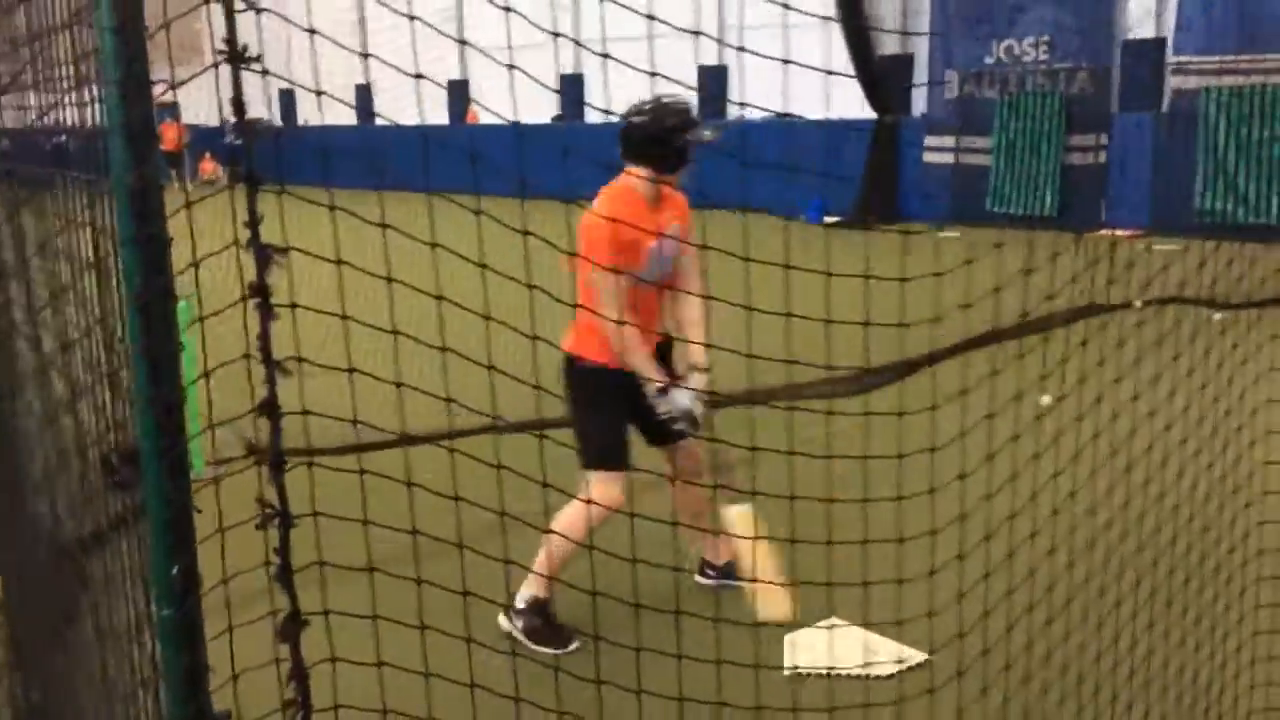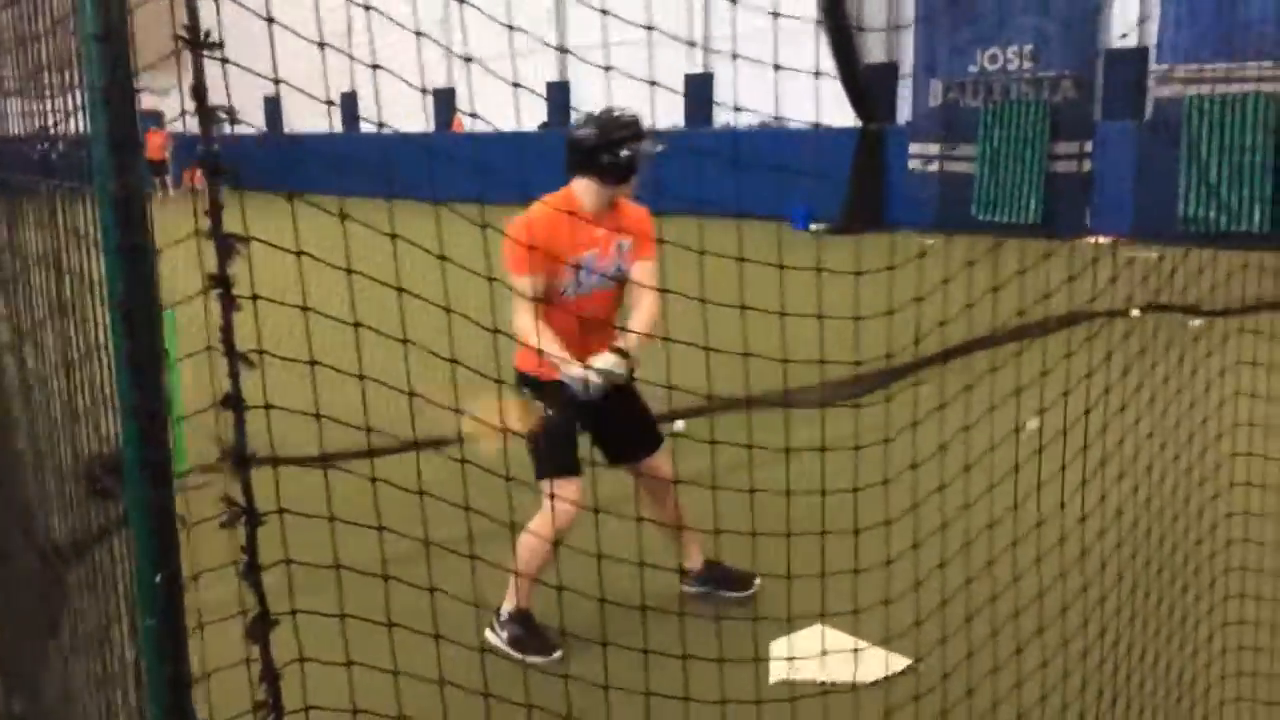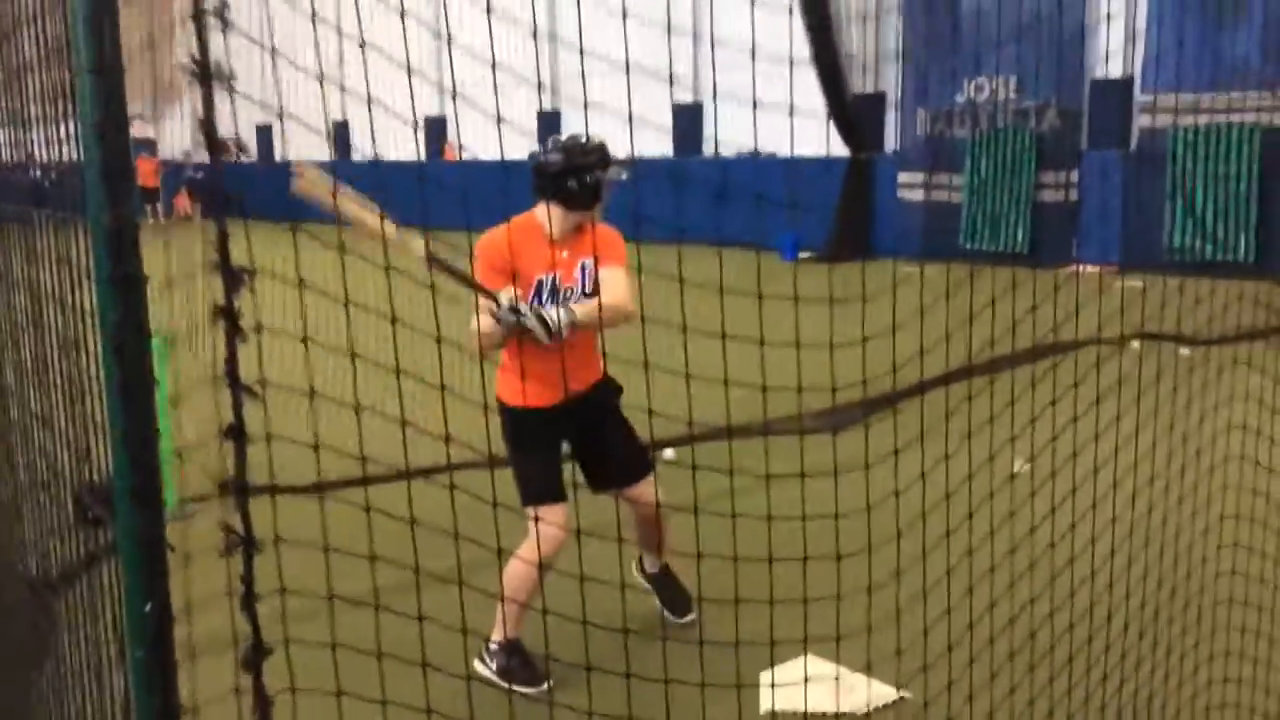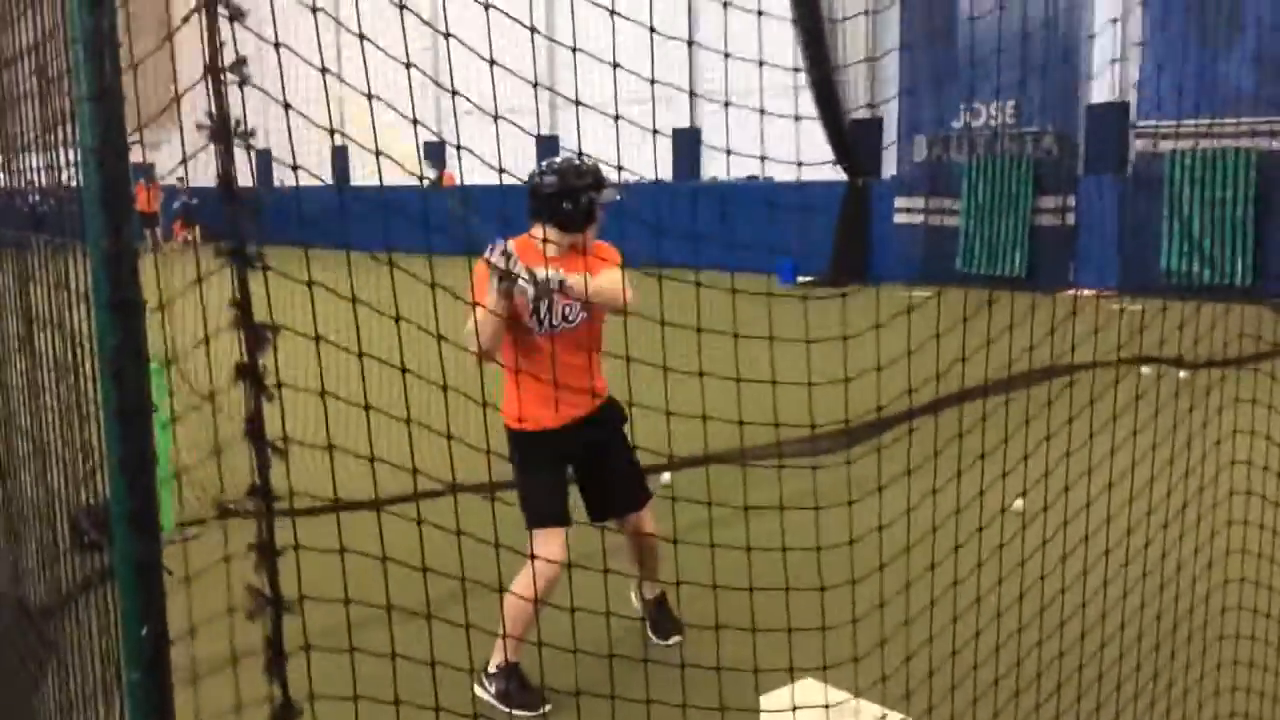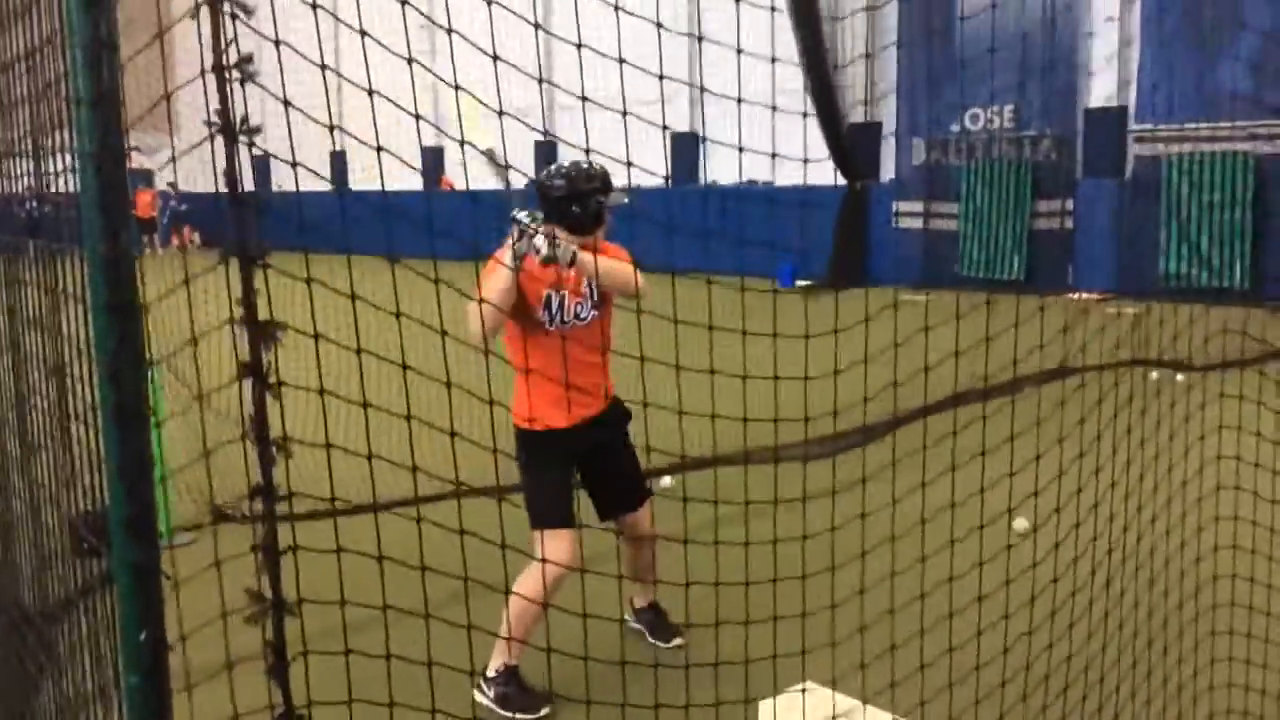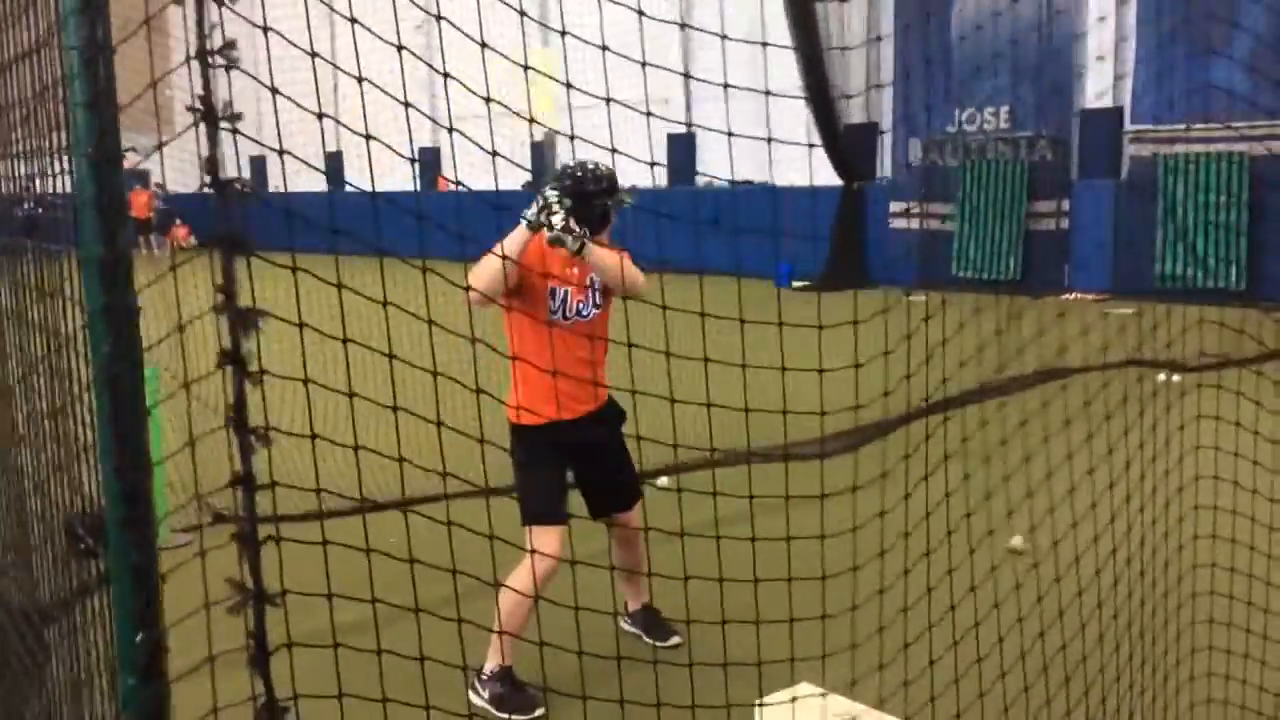
dt=0.2s
person 1, frame 1
left shoulder: (675, 205)
right shoulder: (611, 216)
left elbow: (687, 288)
right elbow: (611, 319)
left wrist: (696, 367)
right wrist: (658, 386)
left hip: (647, 354)
right hip: (599, 364)
left knee: (687, 451)
right knee: (604, 496)
left ankle: (714, 560)
right ankle: (526, 604)
person 1, frame 2
left shoulder: (635, 221)
right shoulder: (536, 224)
left elbow: (646, 298)
right elbow: (523, 316)
left wrist: (617, 358)
right wrist: (565, 365)
left hip: (605, 368)
right hip: (548, 376)
left knee: (657, 469)
right knee: (564, 505)
left ankle: (696, 567)
right ankle: (509, 616)
person 1, frame 3
left shoulder: (605, 239)
right shoulder: (500, 244)
left elbow: (622, 305)
right elbow: (484, 330)
left wrist: (563, 314)
right wrist: (503, 316)
left hip: (589, 391)
right hip: (527, 404)
left knee: (646, 497)
right knee: (550, 533)
left ankle: (654, 565)
right ankle: (498, 647)
person 1, frame 4
left shoulder: (600, 254)
right shoulder: (503, 259)
left elbow: (621, 298)
right elbow: (482, 348)
left wrist: (551, 279)
right wrist: (500, 285)
left hip: (595, 413)
right hip: (533, 428)
left knee: (642, 525)
right knee: (551, 558)
left ankle: (650, 594)
right ankle: (498, 671)
person 1, frame 5
left shoulder: (606, 254)
right shoulder: (513, 257)
left elbow: (634, 286)
right elbow: (481, 331)
left wrist: (564, 254)
right wrist: (516, 255)
left hip: (601, 414)
right hip: (542, 428)
left knee: (639, 524)
right knee: (557, 558)
left ankle: (643, 606)
right ankle: (497, 674)
person 1, frame 6
left shoulder: (605, 255)
right shoulder: (523, 252)
left elbow: (636, 286)
right elbow: (476, 292)
left wrist: (575, 243)
right wrist: (529, 228)
left hip: (595, 412)
right hip: (537, 424)
left knee: (629, 521)
right knee: (546, 552)
left ankle: (636, 609)
right ankle: (491, 675)
